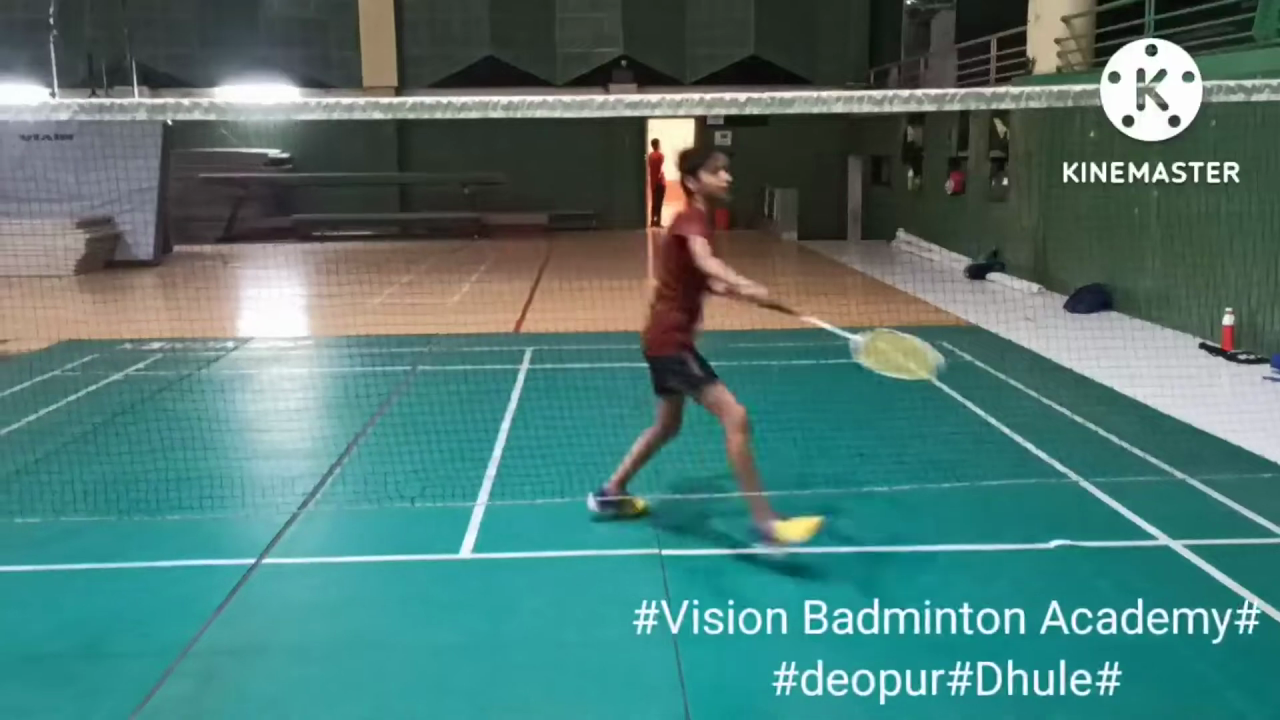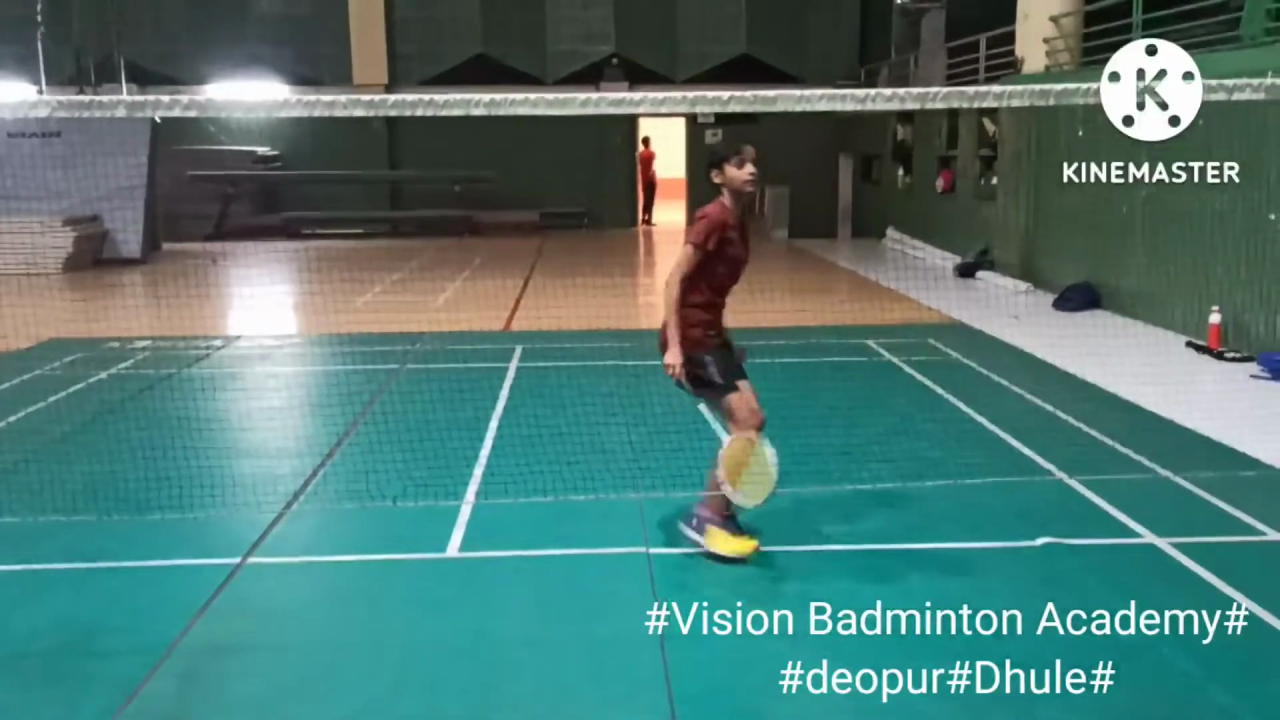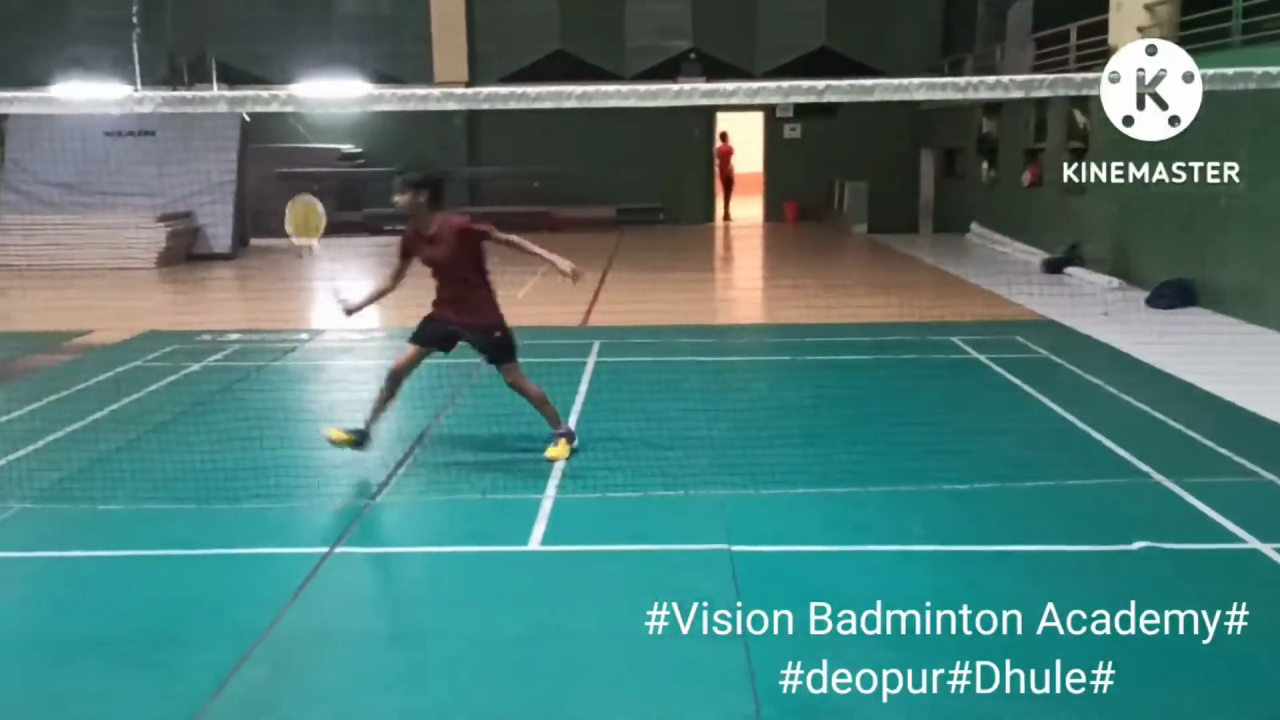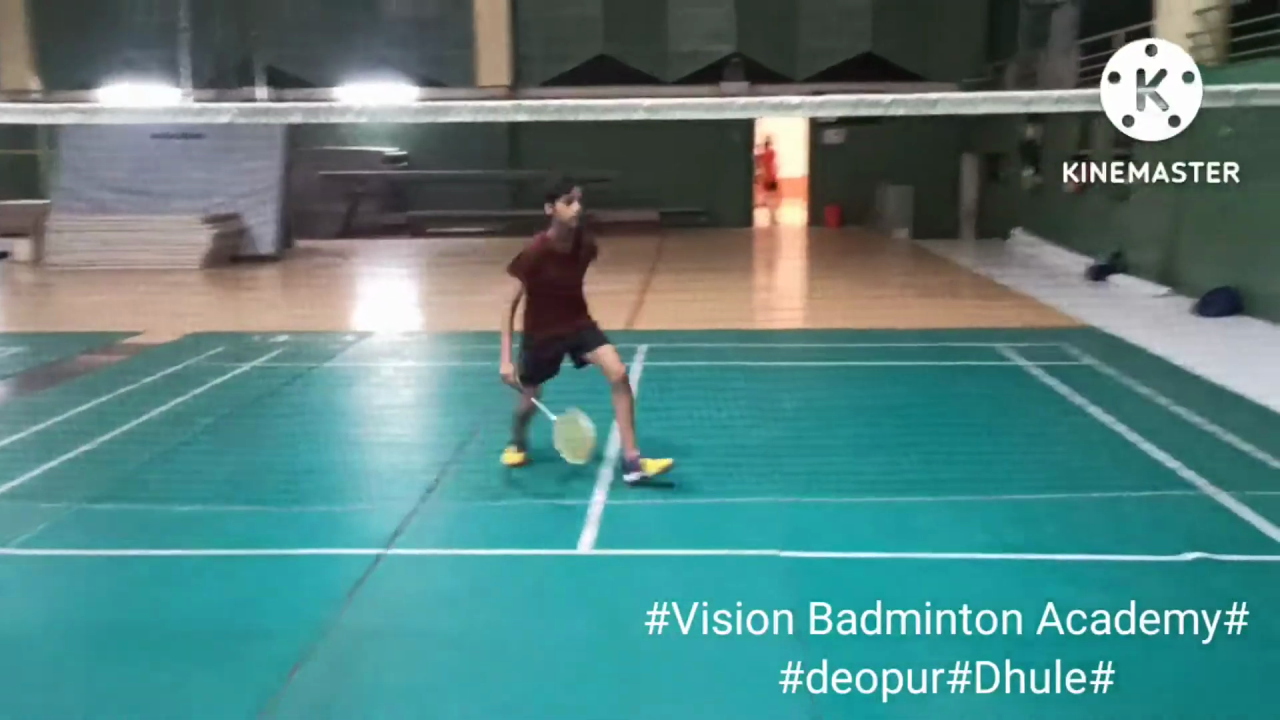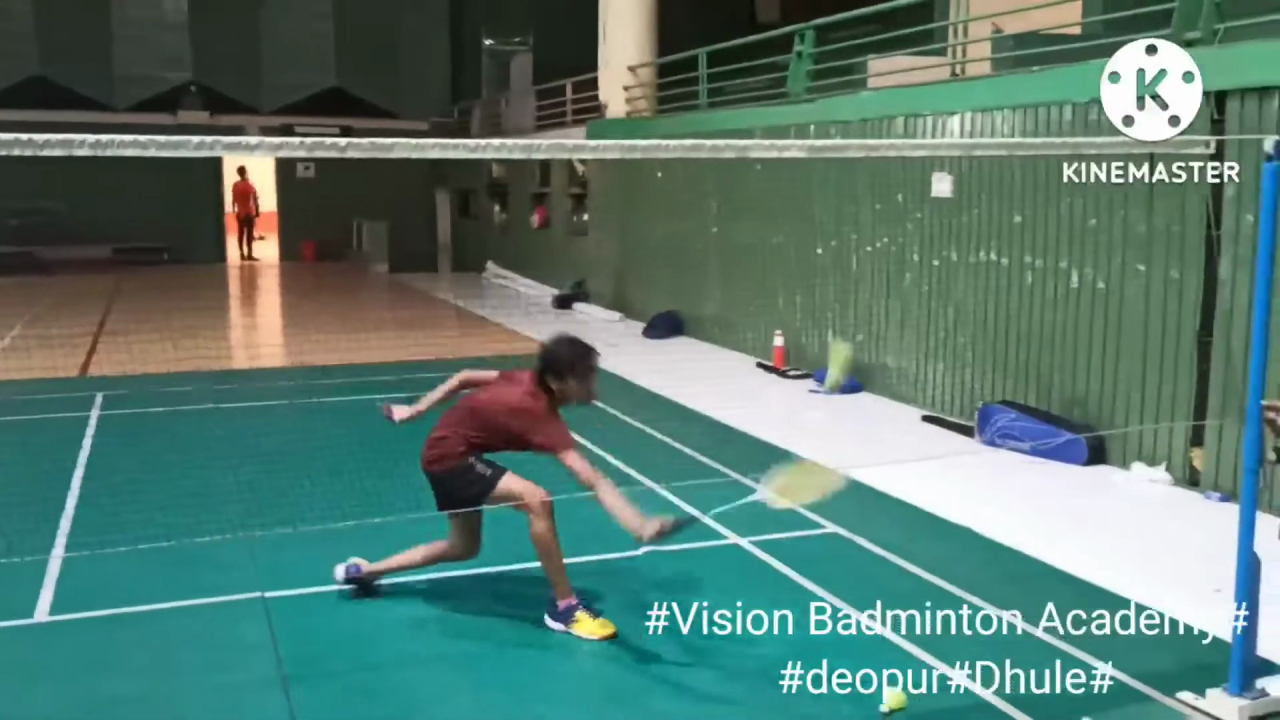
dt=1s
person 1, frame 1
left shoulder: (692, 220)
right shoulder: (692, 220)
right elbow: (704, 260)
left wrist: (717, 287)
right wrist: (740, 283)
left hip: (665, 336)
right hip: (671, 341)
left knee: (668, 425)
right knee: (736, 418)
left ankle: (610, 494)
right ankle: (764, 521)
person 1, frame 2
left shoulder: (738, 222)
right shoulder: (712, 219)
right elbow: (676, 281)
right wrist: (674, 345)
left hip: (712, 332)
right hip: (692, 336)
left knee: (754, 419)
right knee: (746, 425)
left ankle: (712, 516)
right ankle: (707, 517)
person 1, frame 3
left shoulder: (458, 227)
right shoulder: (413, 235)
left elbow: (508, 240)
right elbow: (394, 280)
left wrist: (554, 259)
right wrist: (361, 304)
left hip: (481, 314)
right hip: (445, 312)
left knee: (515, 381)
right knee: (398, 370)
left ankle: (562, 432)
right ankle: (363, 432)
person 1, frame 4
left shoulder: (586, 245)
right shoulder: (534, 252)
right elbow: (510, 306)
right wrist: (506, 357)
left hip: (579, 323)
right hip: (543, 331)
left knee: (619, 376)
right knee: (529, 403)
left ankle: (632, 459)
right ankle: (517, 442)
person 1, frame 5
left shoulder: (525, 380)
right shoulder: (539, 415)
left elbow: (464, 377)
right elbow: (589, 477)
left wrist: (415, 410)
right wrist: (637, 523)
left hip: (449, 453)
right hip: (448, 456)
left knee: (463, 547)
right knee: (537, 501)
left ankle: (361, 571)
right ankle: (565, 607)
